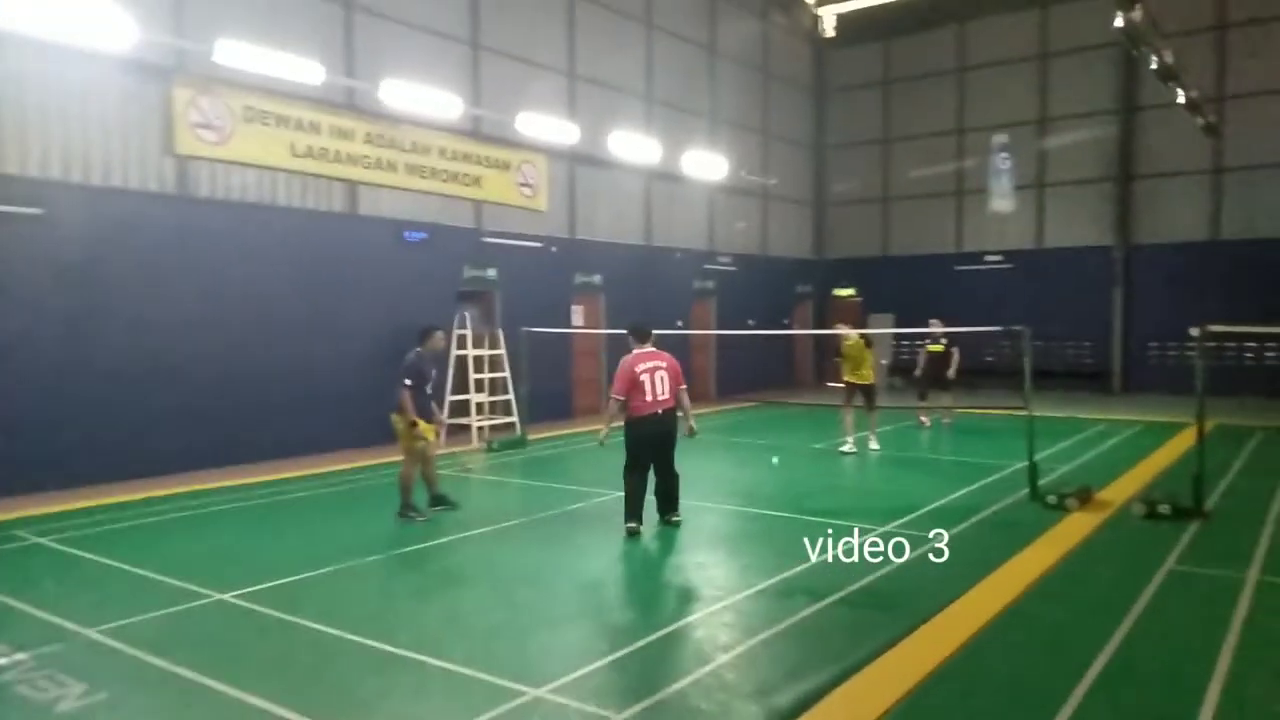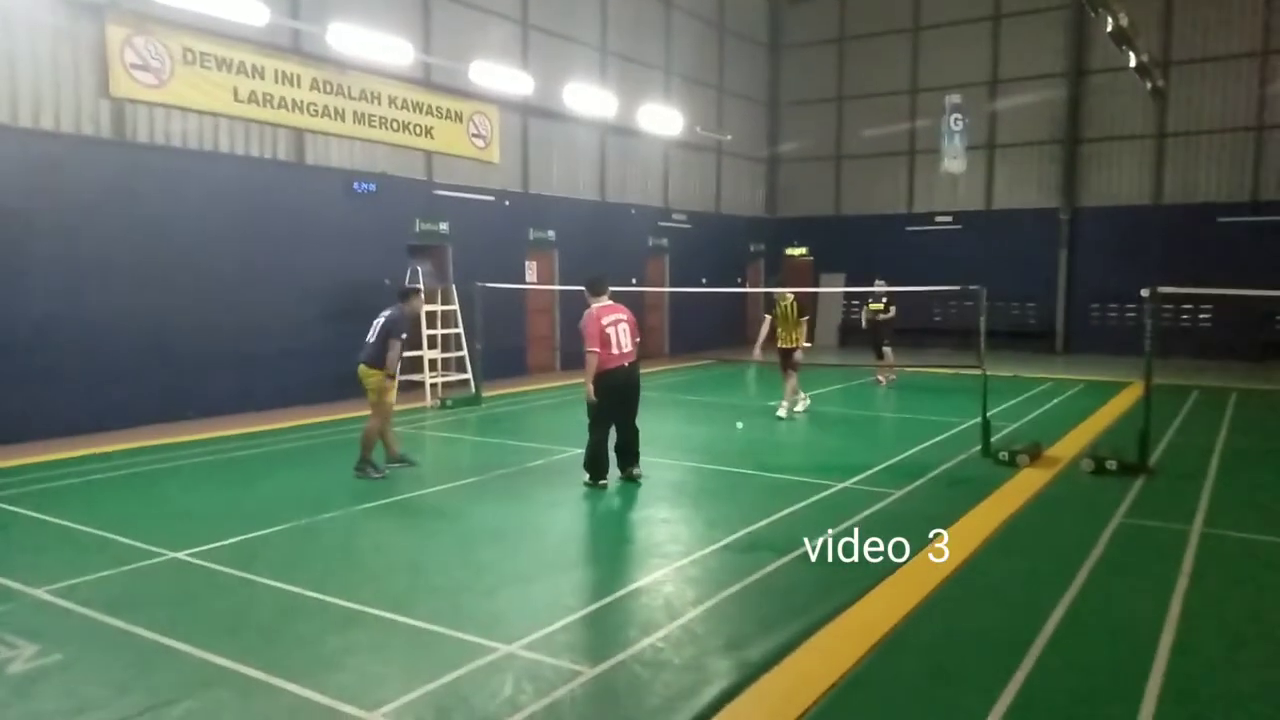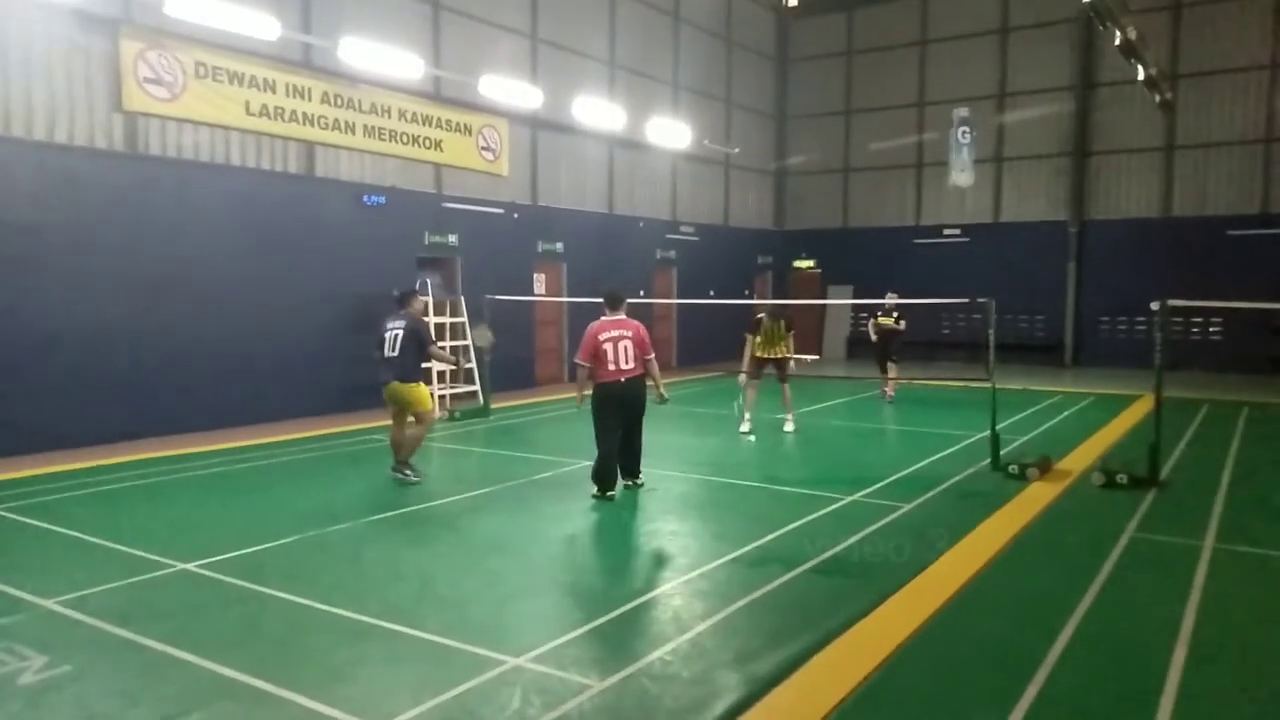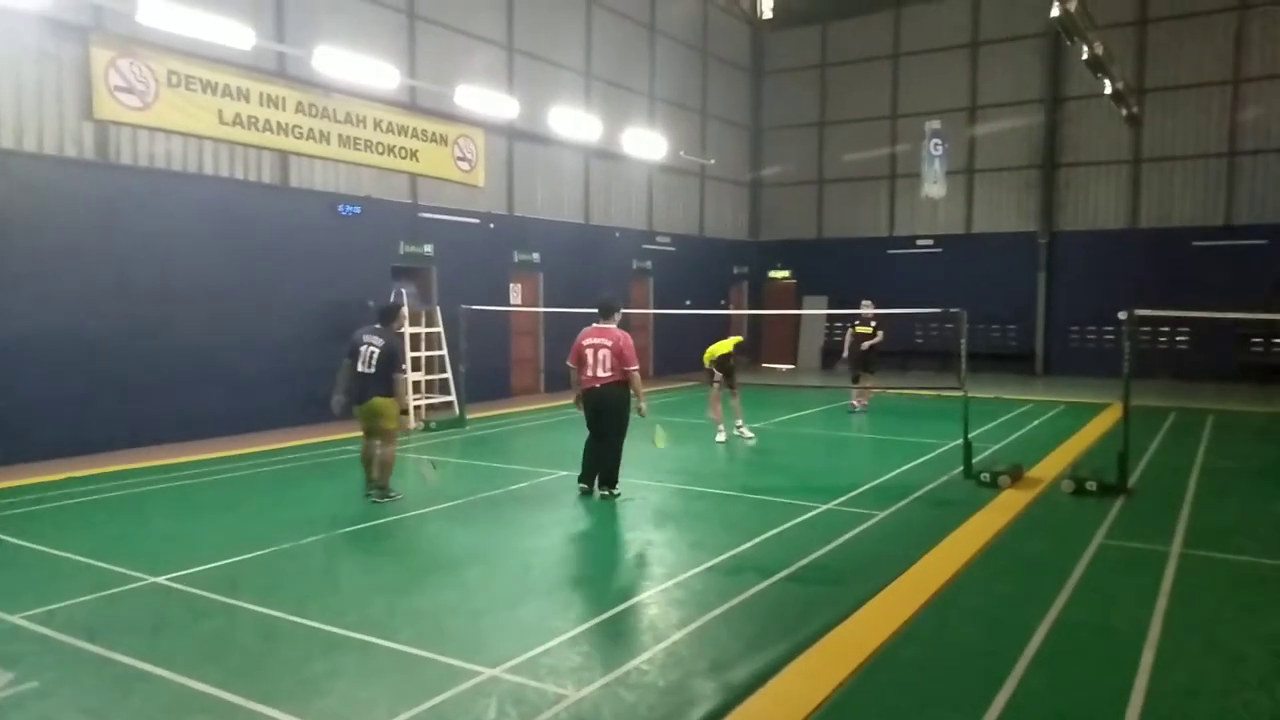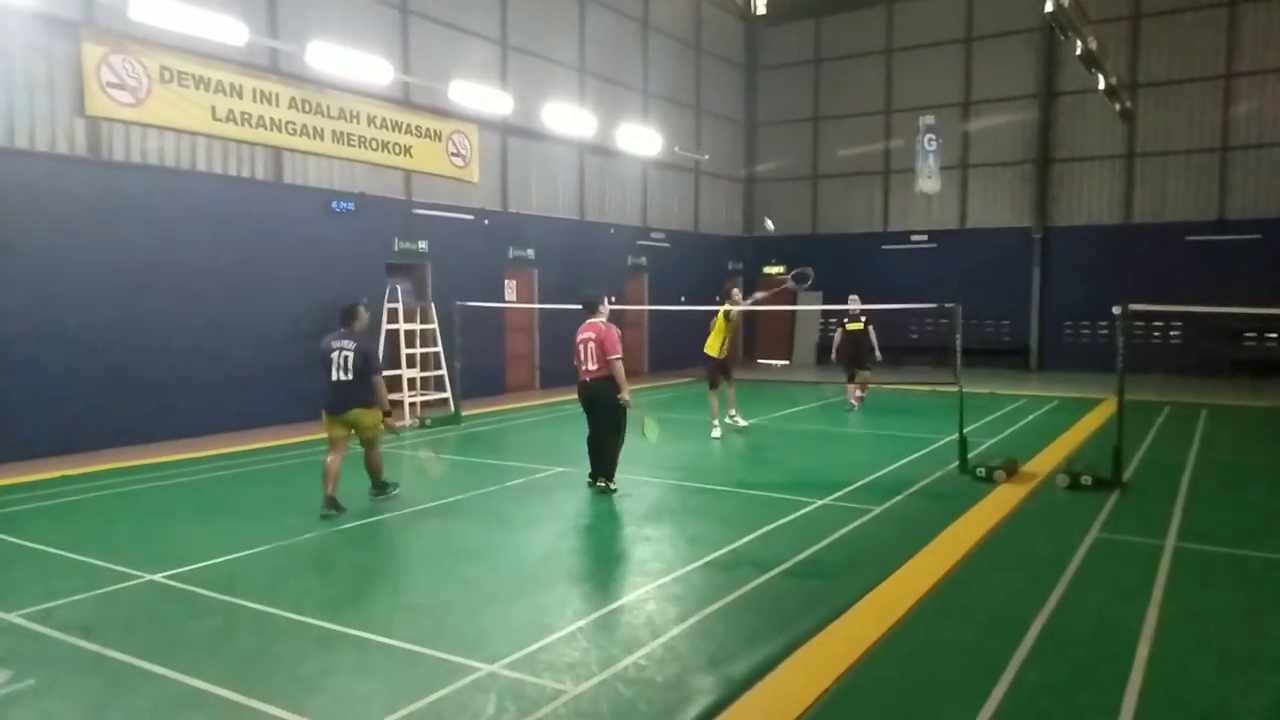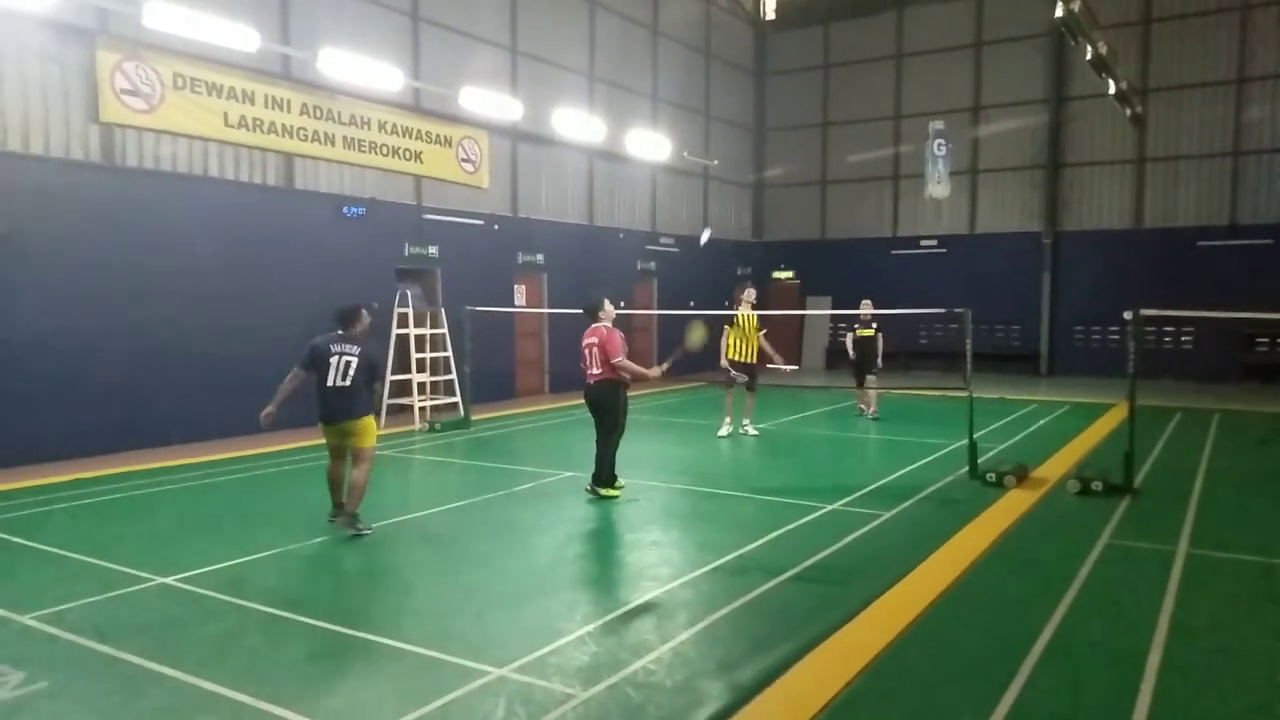
dt=0.5s
person 1, frame 1
left shoulder: (628, 363)
right shoulder: (668, 359)
left elbow: (617, 398)
right elbow: (681, 392)
left wrist: (606, 427)
right wrist: (689, 419)
left hip: (640, 423)
right hip: (667, 419)
left knee: (635, 473)
right knee: (666, 469)
left ankle: (633, 520)
right ankle: (671, 512)
person 1, frame 2
left shoulder: (592, 315)
right shoulder: (624, 311)
left elbow: (593, 352)
right elbow: (635, 342)
left wrist: (588, 383)
left hip: (607, 377)
right hip: (630, 372)
left knee: (599, 428)
right knee: (627, 423)
left ankle: (598, 475)
right ankle: (631, 466)
person 1, frame 3
left shoulder: (594, 329)
right shoulder: (637, 327)
left elbow: (583, 364)
right elbow: (650, 360)
left wrist: (580, 390)
right wrist: (659, 386)
left hip: (606, 389)
right hip: (634, 387)
left knee: (607, 439)
right knee: (632, 435)
left ankle: (606, 486)
right ankle: (631, 476)
person 1, frame 4
left shoulder: (584, 335)
right shoulder: (622, 337)
left elbow: (573, 367)
right elbow: (632, 372)
left wrist: (577, 391)
right wrist: (641, 399)
left hip: (590, 393)
right hip: (615, 394)
left knee: (595, 438)
right knee: (613, 442)
left ankle: (586, 480)
right ankle: (607, 486)
person 1, frame 5
left shoulder: (581, 331)
right shoulder: (607, 329)
right elbow: (614, 361)
right wrist: (624, 390)
left hip: (585, 386)
right hip: (606, 386)
left knee: (596, 433)
right knee: (614, 434)
left ankle: (595, 475)
right ankle: (605, 478)
person 1, frame 6
left shoulder: (587, 336)
right shoulder: (610, 333)
right elbow: (619, 362)
right wrist: (647, 372)
left hip: (592, 389)
right hip: (610, 389)
left knee: (604, 436)
right knee: (611, 437)
left ankle: (608, 479)
right ankle: (598, 483)
person 2, frame 1
left shoulder: (430, 361)
right shoulder: (413, 362)
right elbow: (404, 394)
left wrist: (437, 415)
right wrist: (412, 423)
left hip: (424, 418)
right hip: (408, 418)
left knee: (428, 457)
right knee: (412, 461)
left ankle: (435, 497)
right ankle: (406, 506)
person 2, frame 2
left shoulder: (392, 314)
right shoulder: (400, 318)
right elbow: (394, 348)
right wrist: (390, 376)
left hip: (370, 367)
right hip: (375, 369)
left knee: (386, 414)
right knee: (379, 416)
left ankle: (393, 454)
right ankle: (363, 462)
person 2, frame 3
left shoulder: (388, 324)
right shoulder: (417, 323)
left elbow: (380, 354)
right elbow: (433, 351)
right wrist: (455, 361)
left hip: (389, 382)
right hip: (409, 382)
left knee: (398, 424)
right knee: (423, 421)
left ankle: (401, 465)
right ankle: (401, 463)
person 2, frame 4
left shoulder: (360, 335)
right shoulder: (393, 343)
left elbow: (347, 365)
right elbow: (398, 379)
left wrist: (339, 392)
right wrist: (403, 410)
left hip: (360, 397)
right hip: (384, 399)
left knee: (368, 438)
right knee: (388, 442)
left ankle: (369, 482)
right ankle: (382, 489)
person 2, frame 5
left shoulder: (326, 343)
right shoulder: (364, 345)
right elbow: (377, 382)
right wrist: (386, 413)
left hip: (333, 407)
right hip: (362, 407)
left knee: (334, 452)
right knee: (372, 447)
left ankle: (329, 500)
right ankle: (378, 486)
person 2, frame 6
left shoulder: (319, 345)
right shoulder: (368, 352)
left elbow: (296, 376)
right elbow: (376, 387)
left wrist: (273, 405)
right wrist: (367, 407)
left hip: (329, 416)
right hip: (359, 417)
left knee: (337, 460)
right knee: (362, 464)
left ankle: (337, 508)
right ankle: (349, 515)
